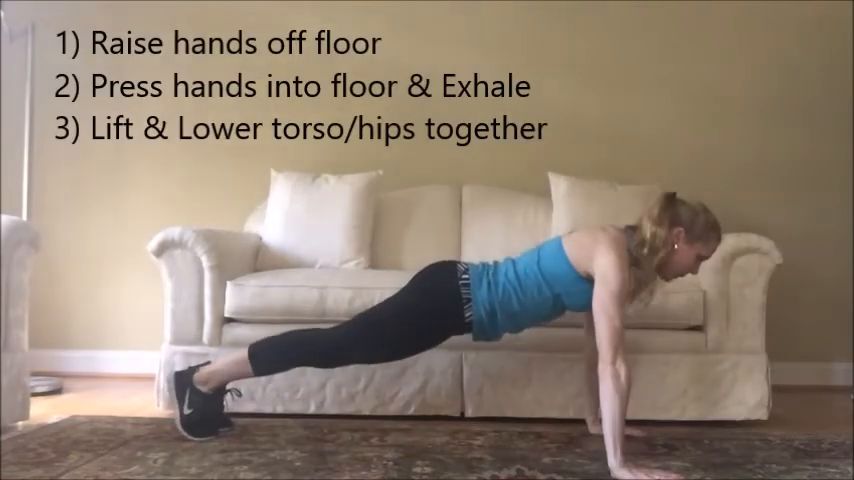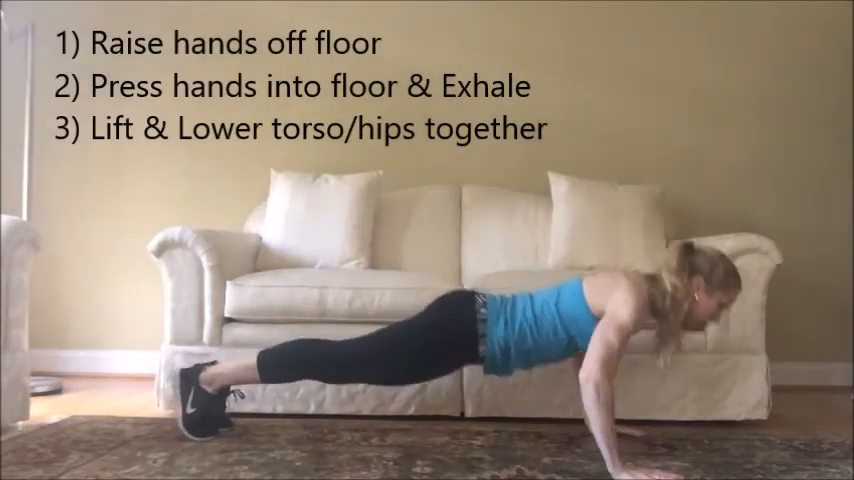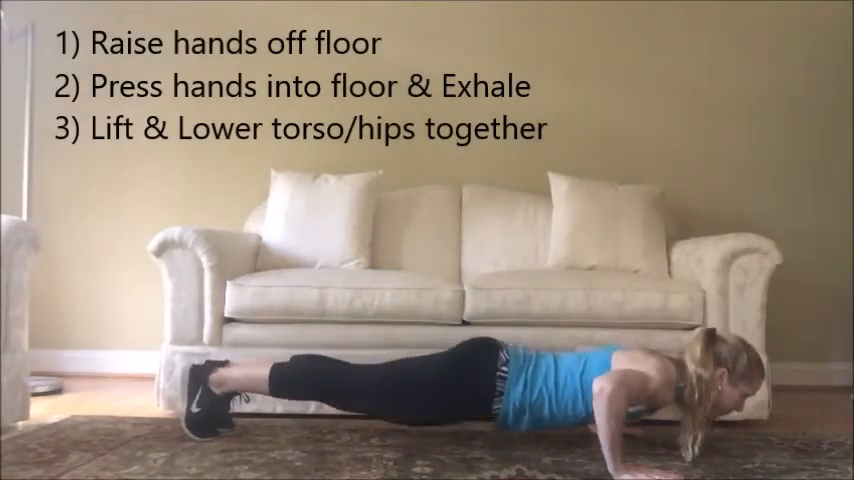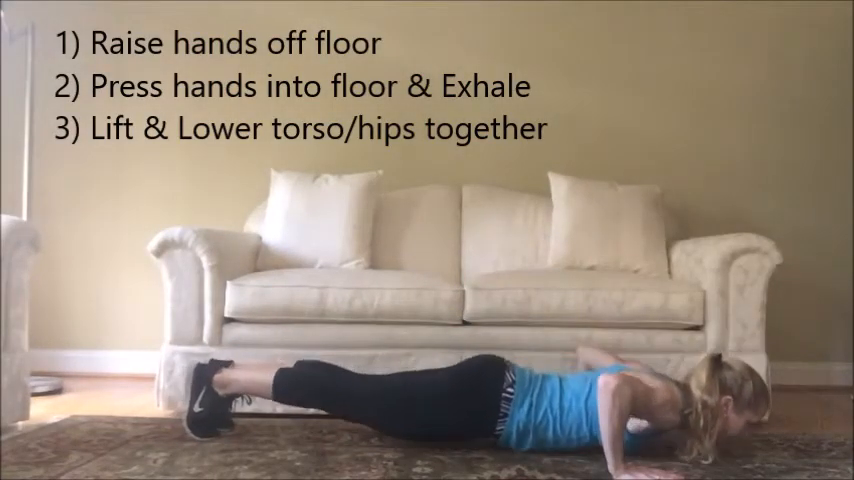
dt=0.7s
person 1, frame 1
left shoulder: (616, 248)
right shoulder: (613, 256)
left elbow: (595, 346)
right elbow: (611, 364)
left wrist: (597, 419)
left hip: (460, 294)
right hip: (452, 298)
left knee: (337, 346)
right knee: (337, 346)
left ankle: (209, 379)
right ankle: (203, 379)
person 1, frame 2
left shoulder: (636, 289)
right shoulder: (632, 298)
left elbow: (588, 357)
right elbow: (592, 377)
left wrist: (606, 423)
left hip: (475, 321)
right hip: (469, 329)
left knee: (343, 361)
right knee: (342, 363)
left ankle: (213, 379)
right ankle: (210, 379)
person 1, frame 3
left shoulder: (657, 368)
right shoulder: (663, 379)
right elbow: (606, 389)
left wrist: (611, 422)
left hip: (493, 370)
right hip: (486, 381)
left knee: (352, 384)
right knee: (351, 388)
left ankle: (222, 374)
right ankle: (218, 379)
person 1, frame 4
left shoulder: (658, 383)
right shoulder: (670, 402)
left elbow: (587, 352)
right elbow: (611, 388)
left hip: (498, 387)
right hip: (492, 401)
left knee: (357, 392)
right knee: (355, 396)
left ankle: (226, 375)
right ankle: (222, 381)
